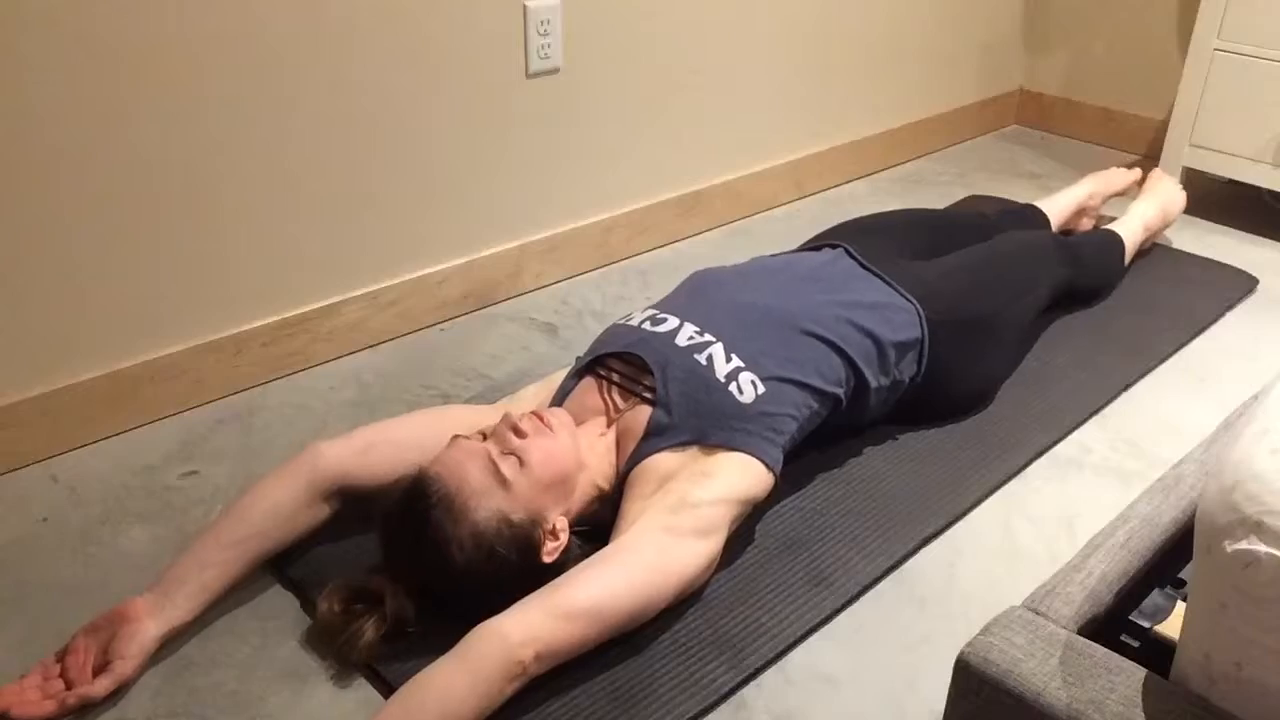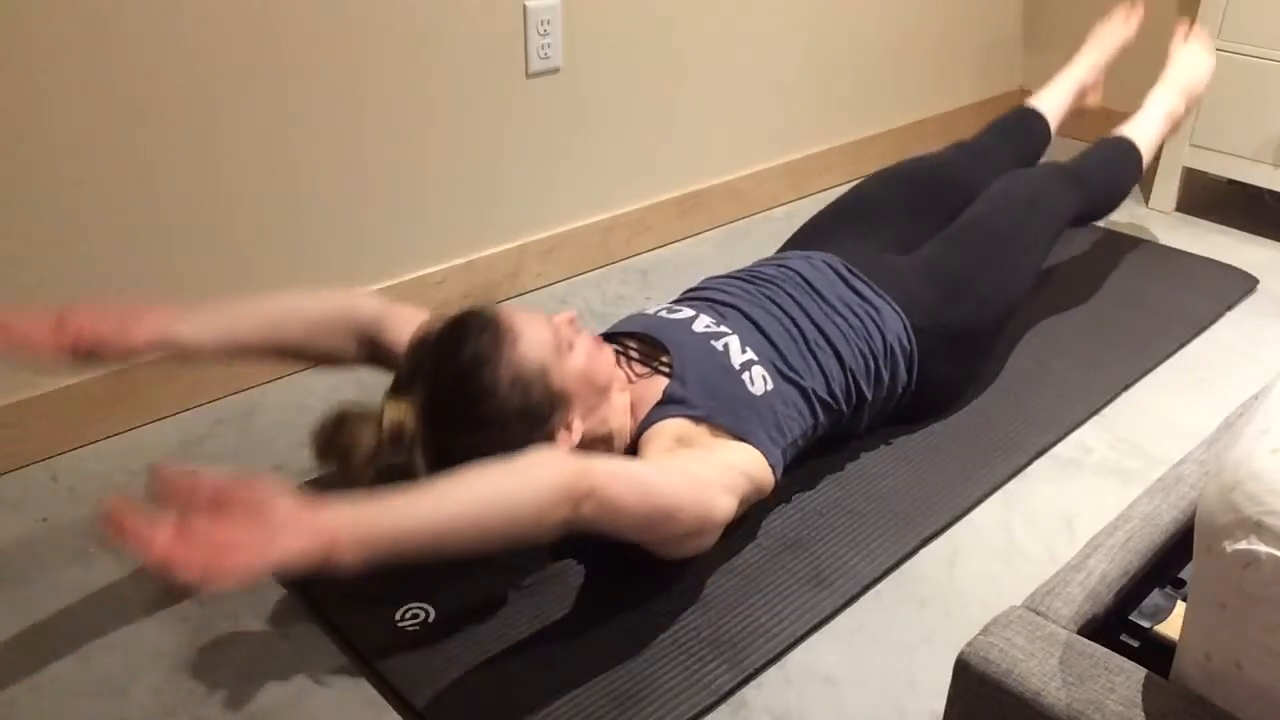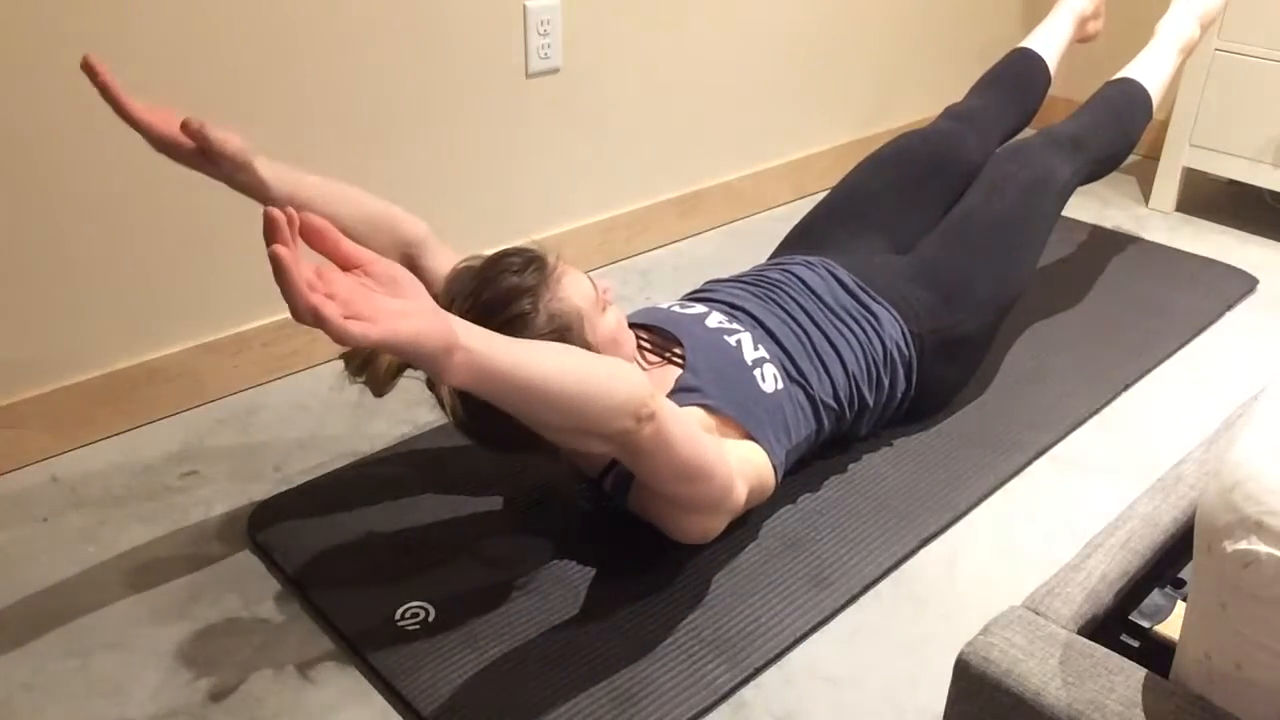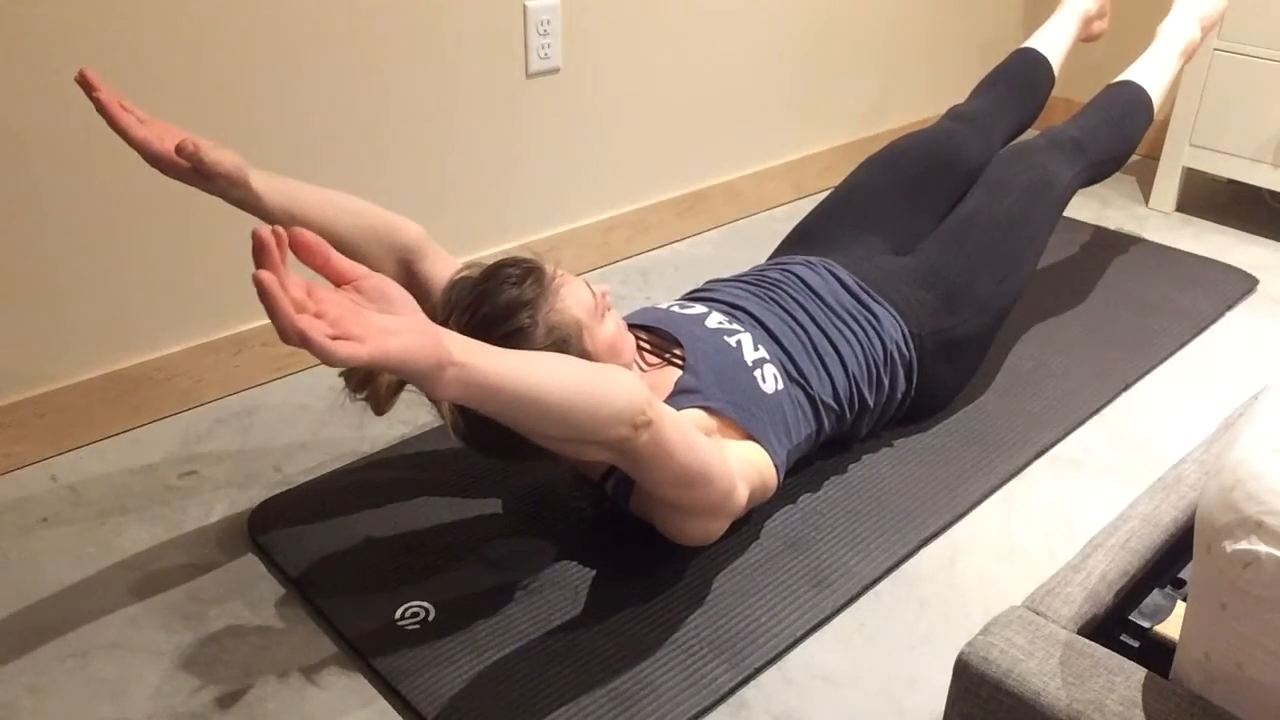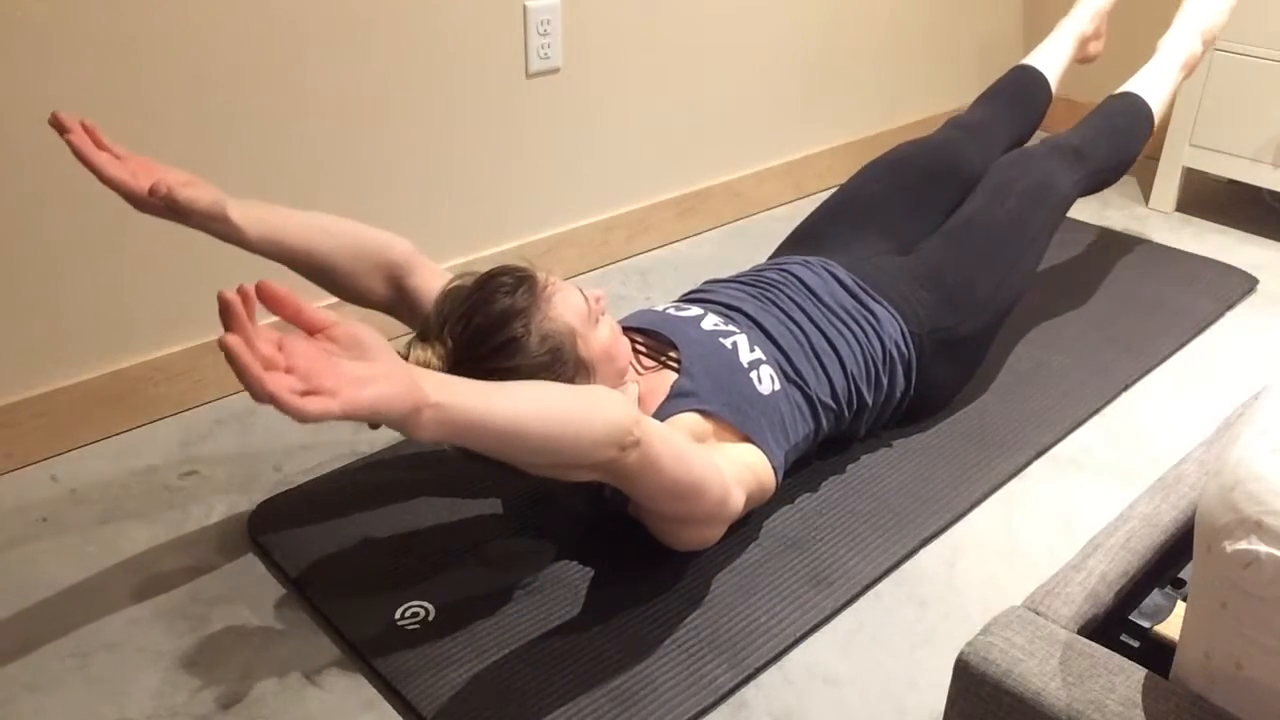
dt=1s
person 1, frame 1
left shoulder: (565, 404)
right shoulder: (682, 500)
left hip: (836, 264)
right hip: (916, 330)
left knee: (976, 218)
right knee: (1045, 259)
left ankle: (1082, 198)
right ankle: (1130, 215)
person 1, frame 2
left shoulder: (608, 358)
right shoulder: (696, 473)
left elbow: (377, 317)
right elbow: (577, 492)
left wrist: (159, 329)
left hip: (819, 266)
right hip: (907, 332)
left knee: (980, 161)
right knee: (1040, 194)
right ankle: (1165, 99)
person 1, frame 3
left shoulder: (600, 357)
right shoulder: (693, 482)
left elbow: (418, 245)
right elbow: (634, 411)
left wrist: (235, 165)
right wrist: (438, 342)
left hip: (807, 272)
right hip: (909, 330)
left knee: (964, 134)
right knee: (1042, 161)
person 1, frame 4
left shoulder: (594, 361)
right shoulder: (695, 484)
left elbow: (411, 251)
right elbow: (634, 416)
left wrist: (225, 175)
right wrist: (431, 355)
left hip: (806, 272)
right hip: (909, 329)
left knee: (970, 135)
right knee: (1043, 162)
person 1, frame 5
left shoulder: (588, 366)
right shoulder: (693, 483)
left elbow: (396, 267)
right elbow: (623, 440)
left wrist: (208, 206)
right wrist: (411, 397)
left hip: (803, 275)
right hip: (906, 329)
left knee: (970, 144)
right knee: (1046, 170)
